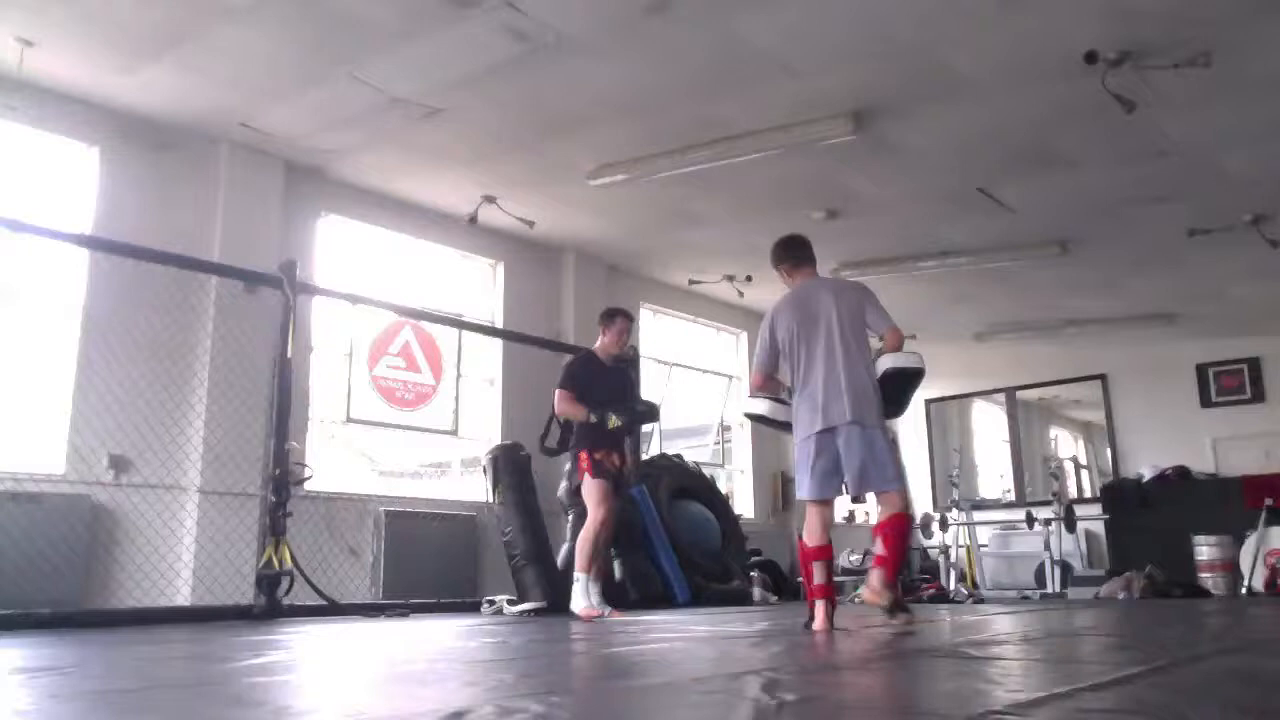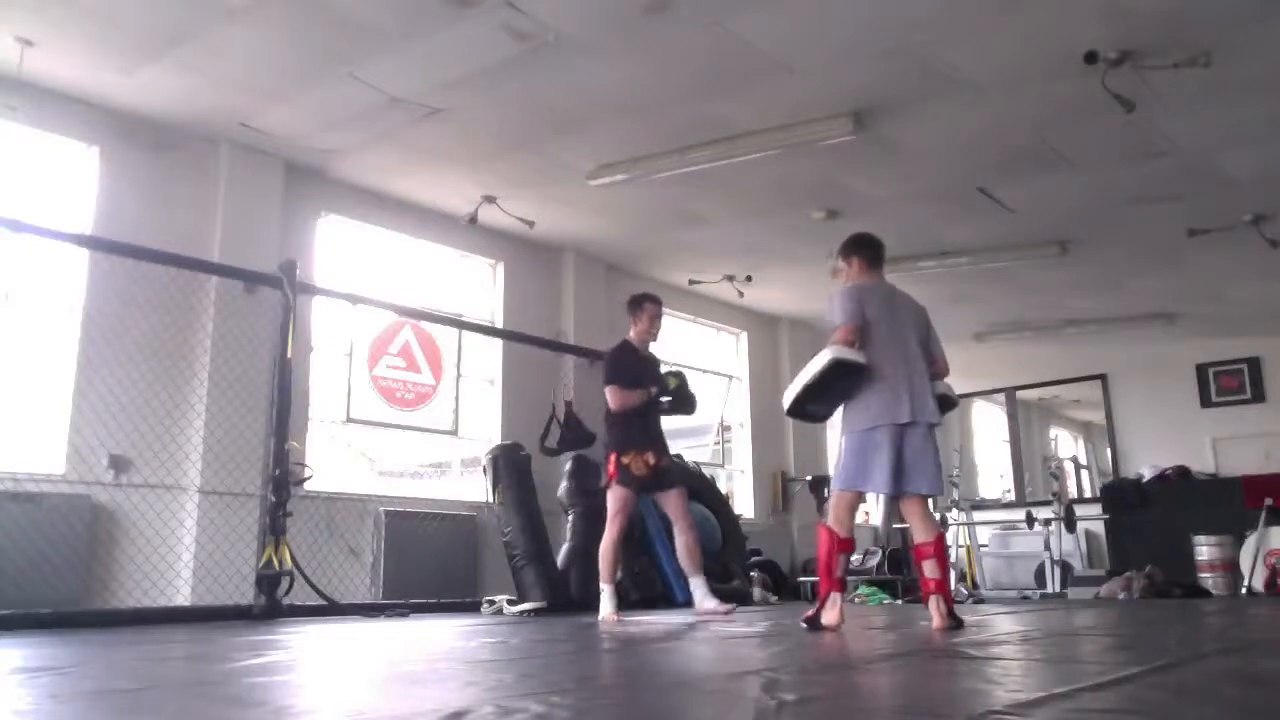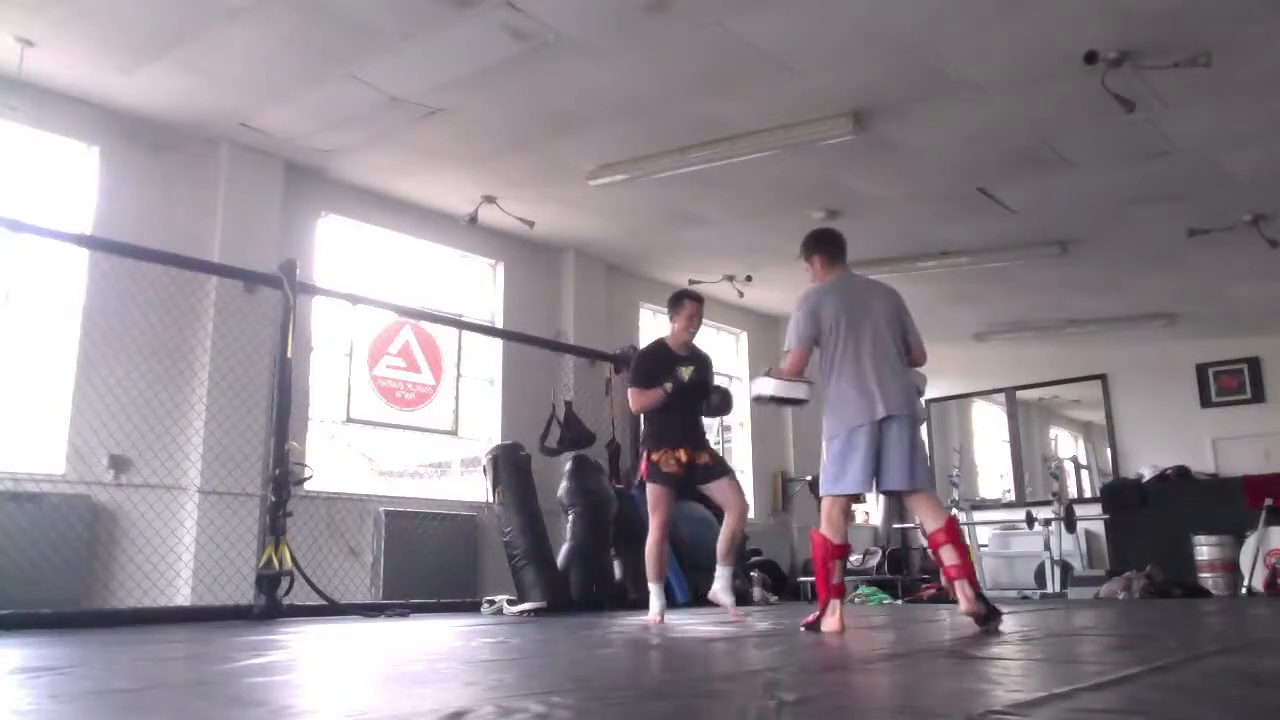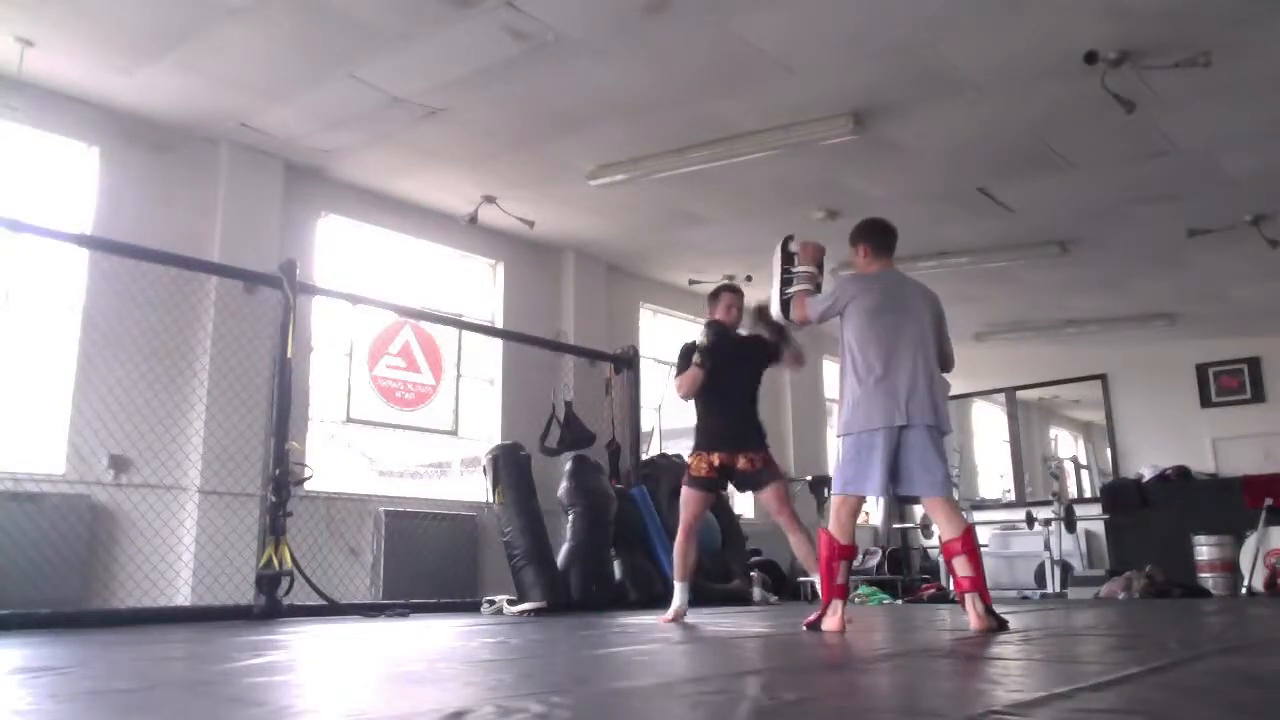
dt=0.7s
person 1, frame 1
left shoulder: (777, 312)
right shoulder: (854, 292)
left elbow: (759, 382)
right elbow: (895, 340)
left hip: (810, 419)
right hip: (860, 411)
left knee: (817, 511)
right knee: (893, 497)
left ankle: (821, 608)
right ankle: (881, 581)
person 1, frame 2
left shoulder: (852, 294)
right shoulder: (913, 306)
left elbow: (846, 336)
right elbow: (941, 368)
left hip: (870, 412)
right hip: (917, 412)
left knee: (842, 504)
right knee: (916, 508)
left ankle: (831, 602)
right ankle: (940, 606)
person 1, frame 3
left shoulder: (813, 298)
right shoulder: (886, 293)
left elbow: (794, 365)
right elbow: (918, 356)
left wrist: (777, 374)
left hip: (848, 413)
right hip: (898, 408)
left knee: (834, 507)
right knee: (922, 498)
left ankle: (830, 609)
right ankle: (967, 591)
person 1, frame 4
left shoulder: (852, 287)
right shoulder: (925, 296)
left elbow: (799, 313)
right elbow: (946, 363)
left wrist: (805, 266)
left hip: (868, 417)
right hip: (922, 415)
left knee: (843, 508)
right knee: (942, 505)
left ankle: (833, 609)
right ankle: (977, 605)
person 2, frame 1
left shoulder: (624, 373)
right shoulder: (580, 365)
left elbow: (631, 411)
right elbow: (561, 406)
right wrist: (601, 416)
left hip: (616, 453)
right hip: (590, 450)
left knee: (606, 527)
right knee: (599, 515)
left ankle: (595, 598)
right ankle: (579, 592)
person 2, frame 2
left shoulder: (650, 360)
right shoulder: (618, 356)
right elbow: (616, 401)
left wrist: (664, 403)
right wrist: (656, 388)
left hip: (655, 450)
right hip: (625, 451)
left knee: (683, 519)
right knee: (616, 524)
left ankle: (702, 596)
right ankle: (608, 604)
person 2, frame 3
left shoulder: (702, 359)
right shoulder: (649, 355)
right elbow: (636, 403)
right wrist: (674, 382)
left hip: (698, 447)
right hip: (662, 449)
left knee: (738, 508)
right knee: (660, 525)
left ankle: (721, 585)
right ankle: (656, 602)
person 2, frame 4
left shoulder: (753, 345)
right shoulder: (692, 350)
left elbow: (795, 360)
right elbow: (684, 391)
left wrist: (779, 333)
right wrist: (704, 350)
left hip: (750, 448)
right hip: (708, 449)
left knee: (787, 517)
right knee: (687, 525)
right ankle: (679, 601)
